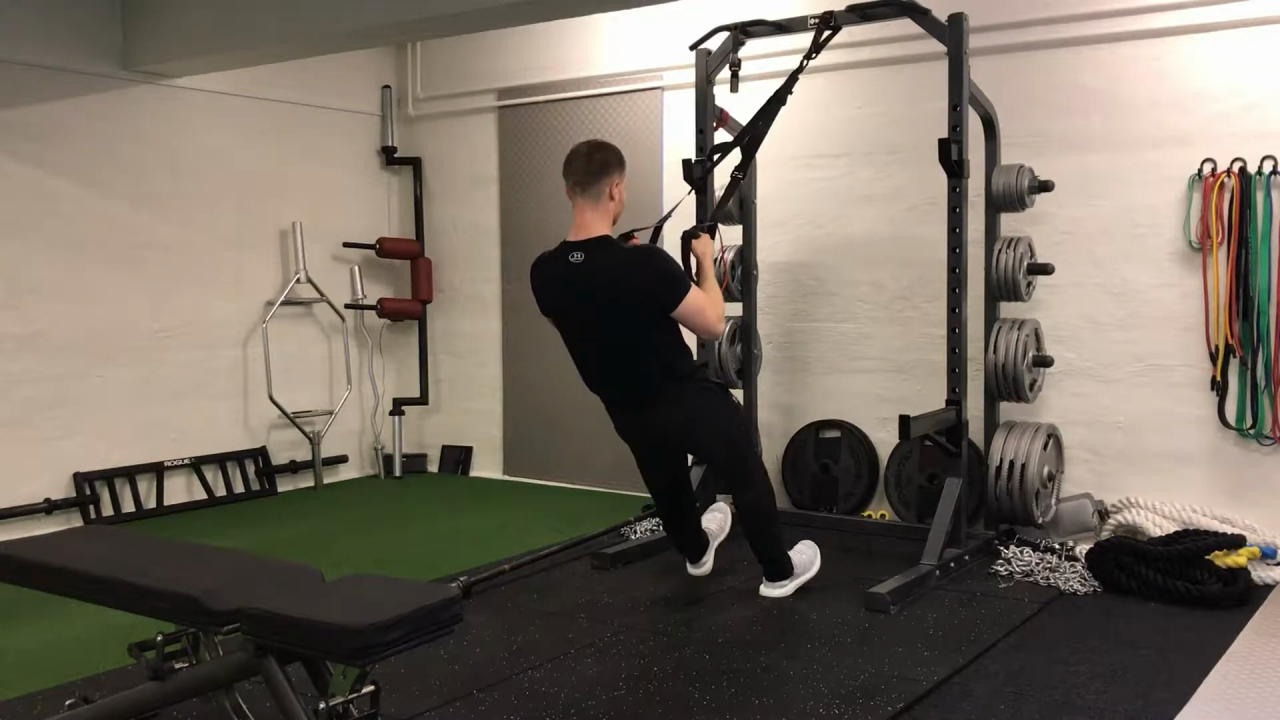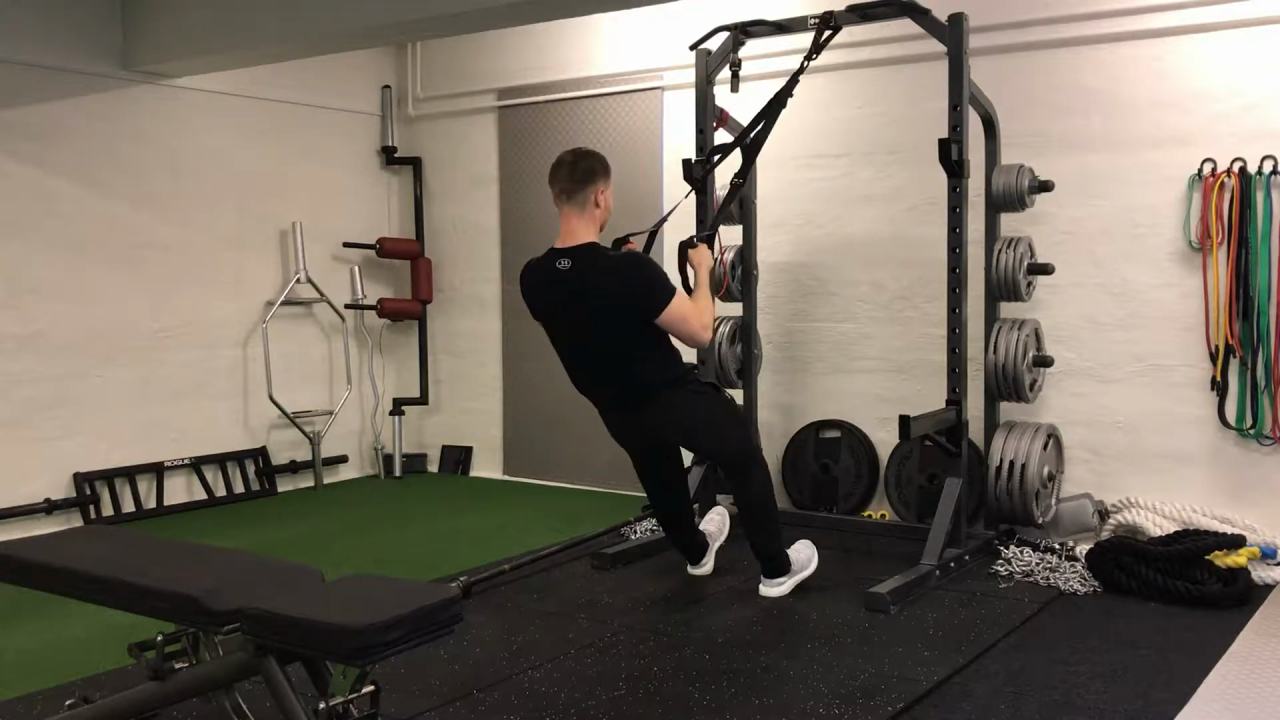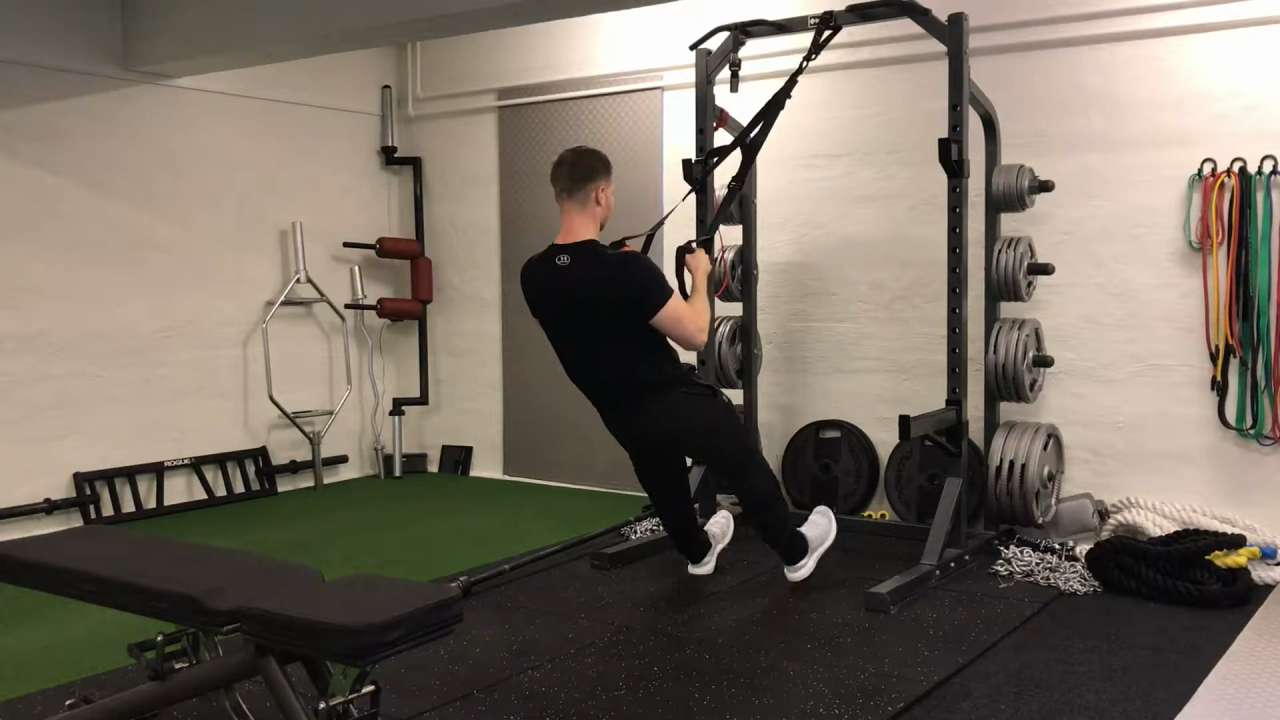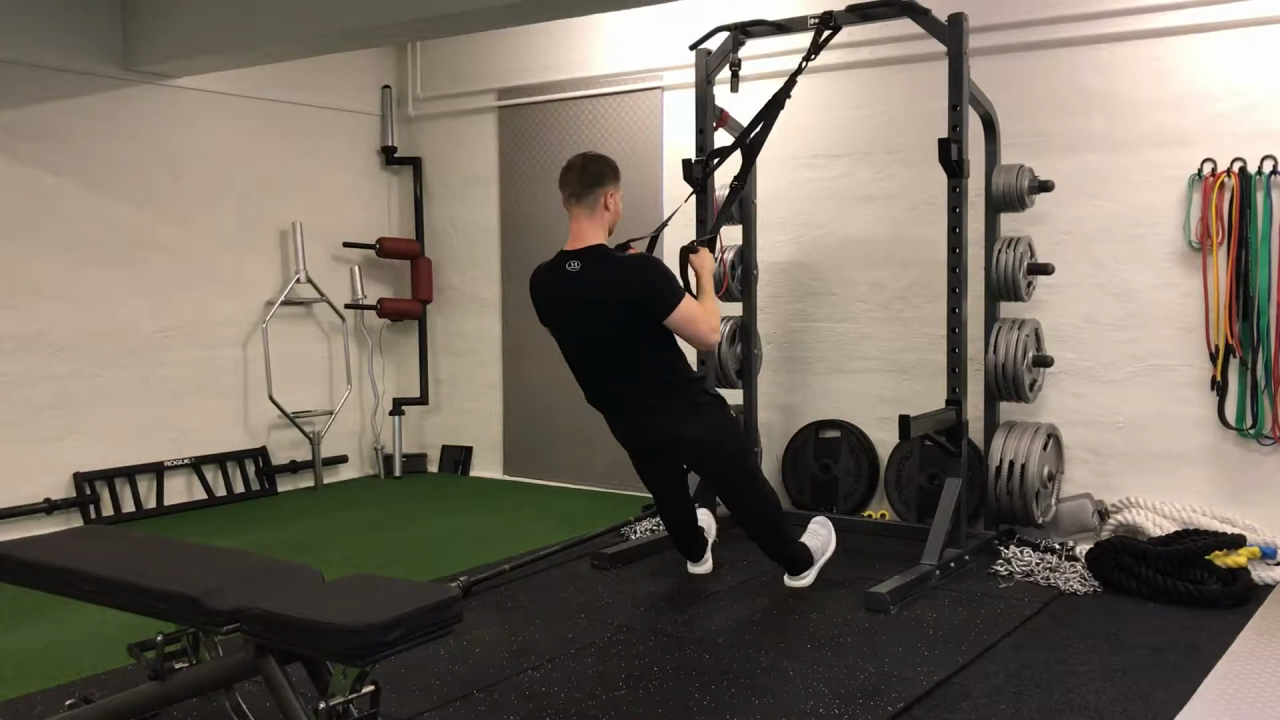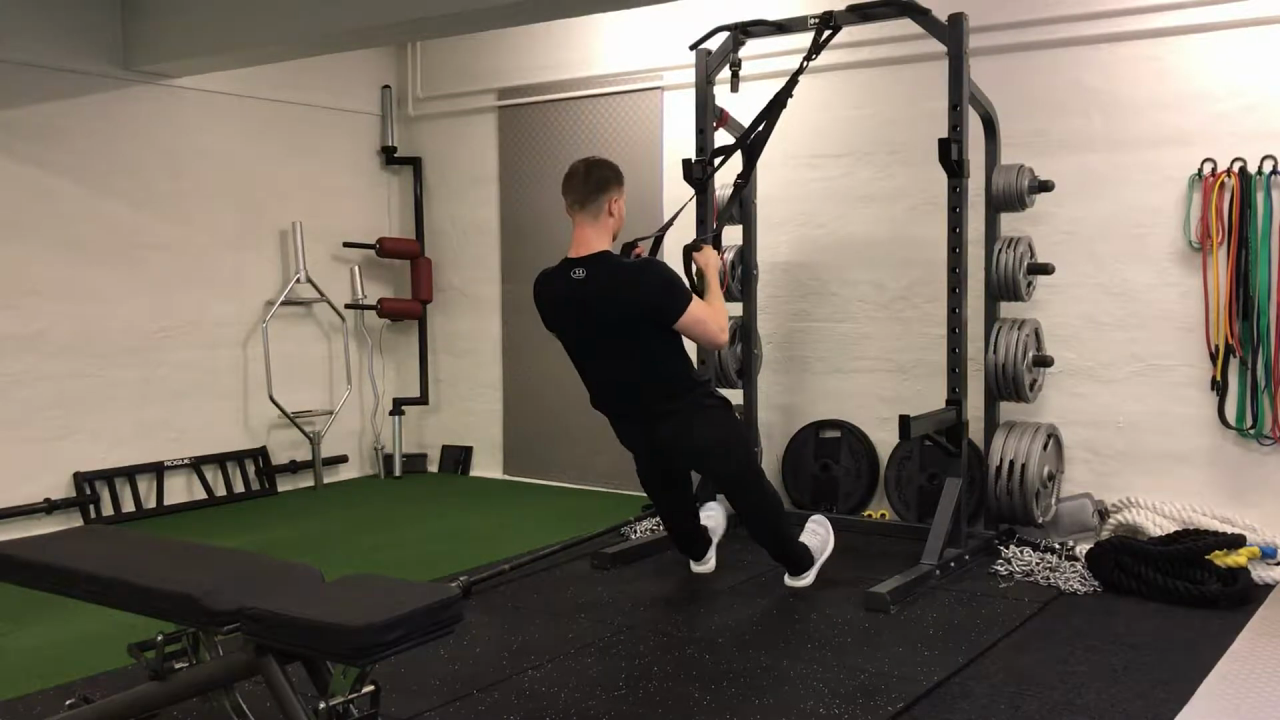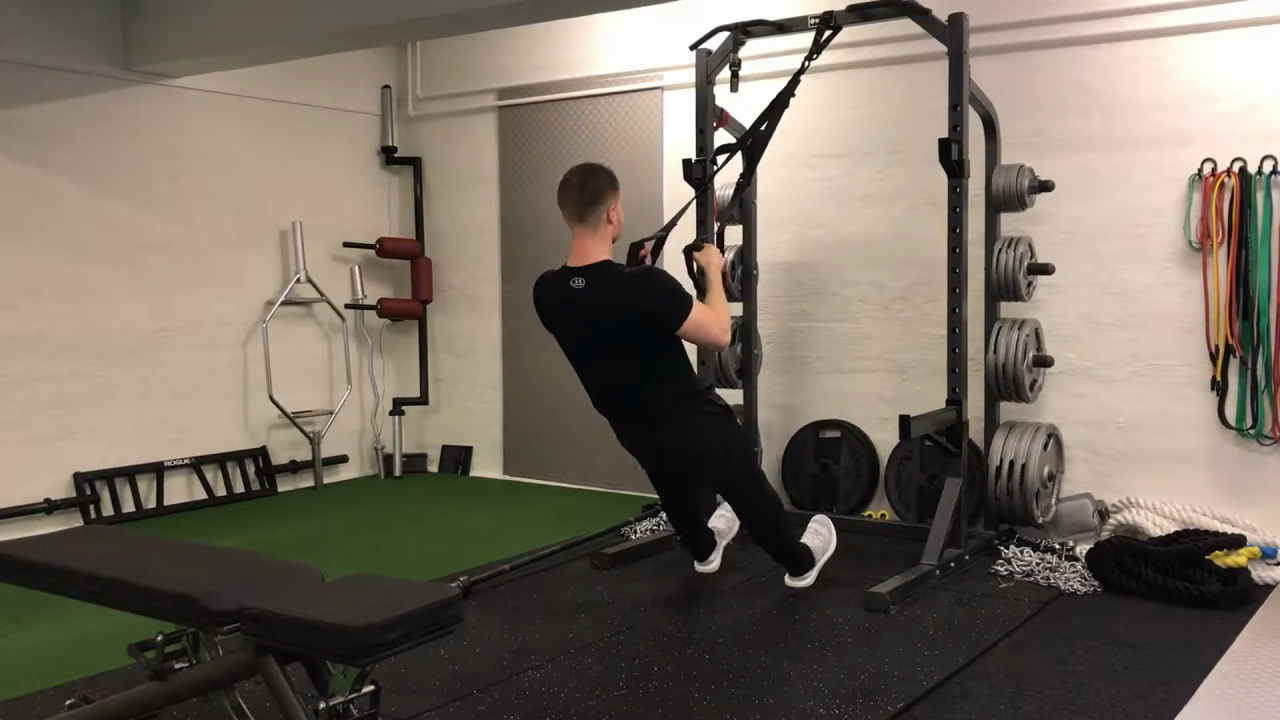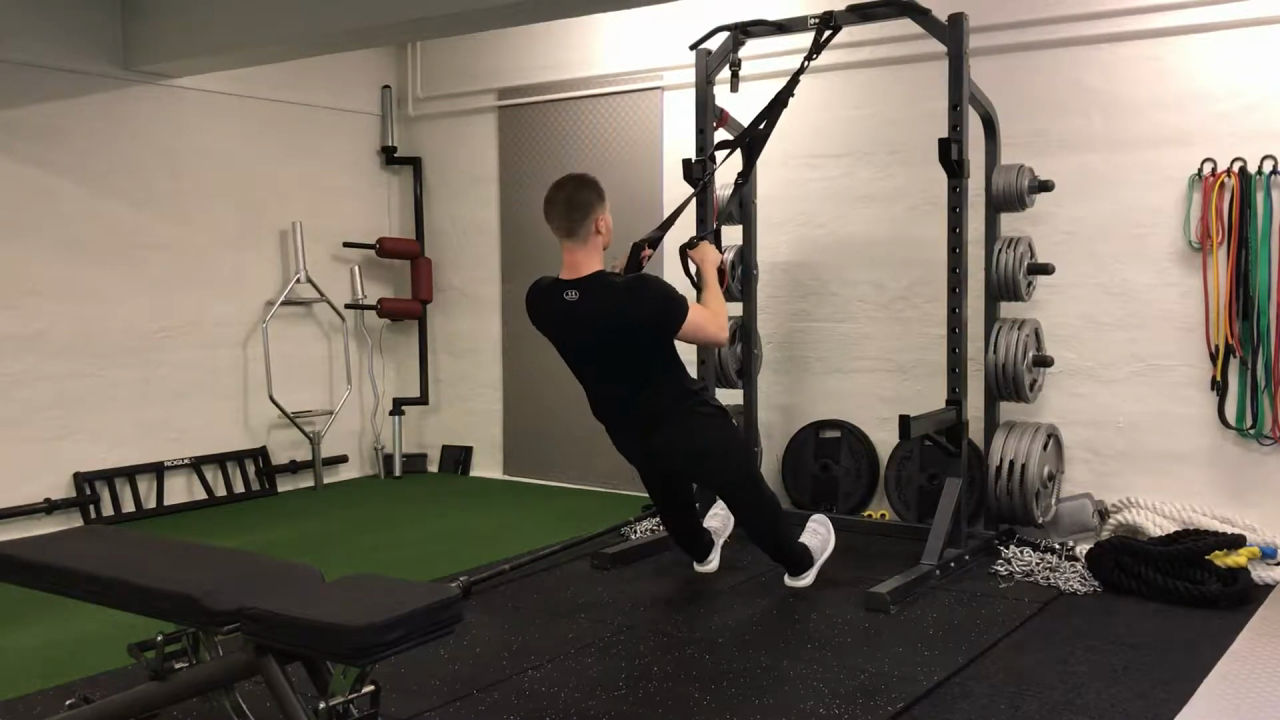
dt=0.2s
person 1, frame 1
left shoulder: (545, 274)
right shoulder: (644, 265)
right elbow: (712, 325)
right wrist: (706, 263)
left hip: (626, 411)
right hip: (685, 401)
left knee: (664, 473)
right knee: (744, 472)
left ankle: (696, 549)
right ankle: (779, 571)
person 1, frame 2
left shoulder: (535, 279)
right shoulder: (629, 271)
right elbow: (700, 331)
right wrist: (702, 272)
left hip: (621, 414)
right hip: (677, 402)
left knee: (661, 476)
right knee: (746, 463)
left ankle: (697, 551)
right ankle: (777, 568)
person 1, frame 3
left shoulder: (535, 277)
right shoulder: (626, 270)
right elbow: (695, 335)
right wrist: (700, 277)
left hip: (622, 415)
right hip: (676, 404)
left knee: (663, 480)
right knee: (746, 467)
left ankle: (699, 551)
right ankle: (796, 552)
person 1, frame 4
left shoulder: (544, 284)
right shoulder: (638, 273)
right elbow: (708, 335)
right wrist: (705, 274)
left hip: (627, 421)
right hip: (685, 412)
left knee: (665, 482)
right knee: (743, 488)
left ankle: (695, 551)
right ankle: (799, 561)
person 1, frame 5
left shoulder: (548, 289)
right shoulder: (645, 277)
right elbow: (717, 334)
right wrist: (711, 272)
left hip: (632, 424)
right hip: (691, 417)
left knee: (666, 484)
right knee: (747, 489)
left ankle: (699, 548)
right ankle: (799, 562)
person 1, frame 6
left shoulder: (547, 294)
right shoulder: (645, 287)
right elbow: (719, 335)
right wrist: (712, 271)
left hip: (633, 428)
right hip: (692, 424)
left knee: (674, 483)
right knee: (748, 491)
left ankle: (704, 548)
right ankle: (801, 563)
person 1, frame 7
left shoulder: (540, 302)
right shoulder: (640, 296)
right elbow: (717, 331)
left wrist: (622, 272)
right wrist: (708, 268)
left hip: (629, 433)
right hip: (690, 428)
left knee: (668, 481)
right knee: (745, 491)
left ankle: (702, 548)
right ankle: (800, 561)
